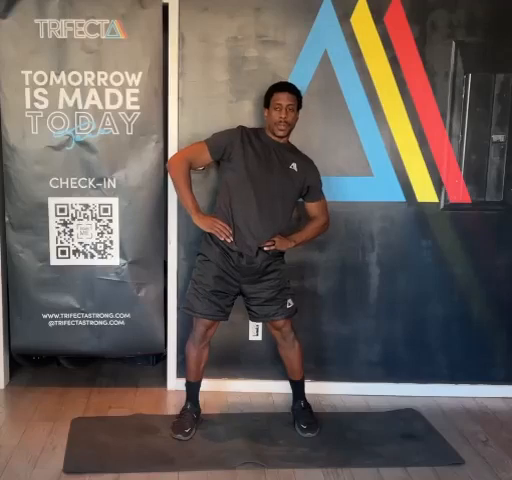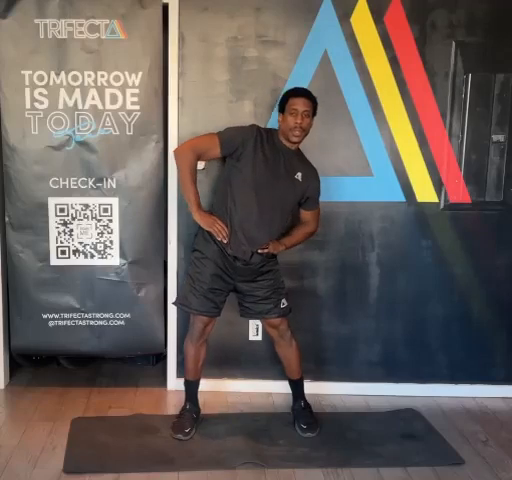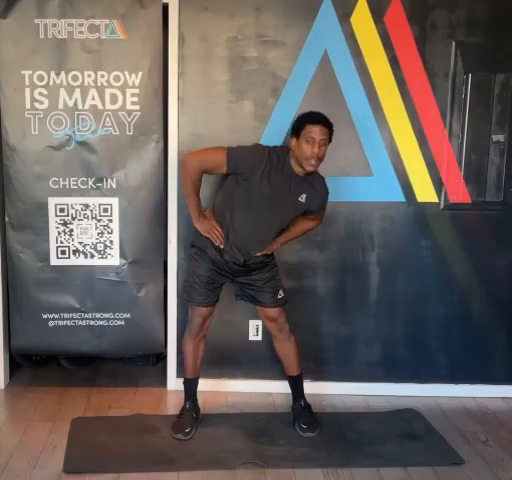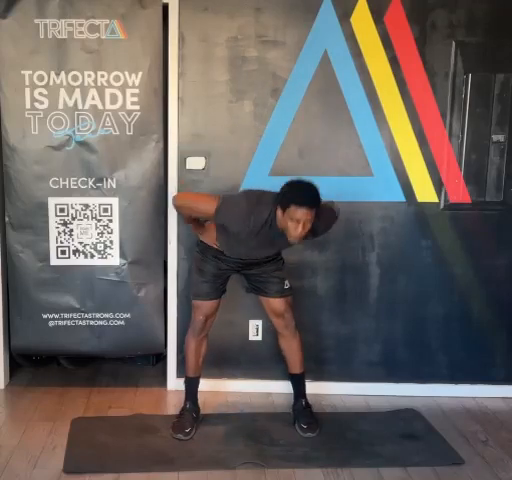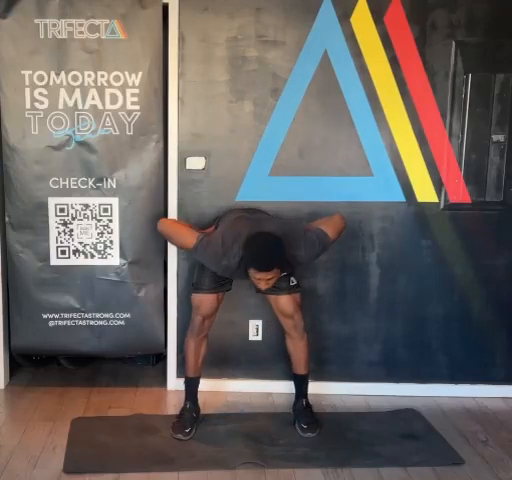
dt=0.3s
person 1, frame 1
left shoulder: (304, 167)
right shoulder: (237, 139)
left elbow: (321, 218)
right elbow: (177, 163)
left wrist: (291, 240)
right wrist: (198, 216)
left hip: (268, 264)
right hip: (220, 256)
left knee: (285, 331)
right knee: (202, 331)
left ankle: (300, 403)
right ankle: (191, 406)
person 1, frame 2
left shoulder: (308, 174)
right shoulder: (248, 138)
left elbow: (310, 223)
right elbow: (186, 151)
left wrist: (282, 243)
right wrist: (198, 211)
left hip: (261, 264)
right hip: (215, 254)
left knee: (281, 330)
right knee: (199, 329)
left ankle: (300, 403)
right ankle: (190, 406)
person 1, frame 3
left shoulder: (317, 189)
right shoulder: (258, 158)
left elbow: (312, 219)
right elbow: (192, 161)
left wrist: (277, 241)
right wrist: (197, 216)
left hip: (258, 259)
right hip: (211, 251)
left knee: (279, 325)
right knee: (198, 324)
left ankle: (300, 402)
right ankle: (190, 405)
person 1, frame 4
left shoulder: (323, 221)
right shoulder: (247, 212)
right elbow: (180, 199)
right wrist: (202, 231)
left hip: (264, 259)
right hip: (219, 252)
left knee: (285, 321)
right knee: (200, 321)
left ankle: (301, 402)
right ankle: (190, 405)
person 1, frame 5
left shoulder: (301, 249)
right shoulder: (219, 255)
left elbow: (338, 220)
right elbow: (165, 225)
right wrist: (201, 234)
left knee: (293, 321)
right knee: (201, 320)
left ankle: (301, 402)
right ankle: (190, 405)
